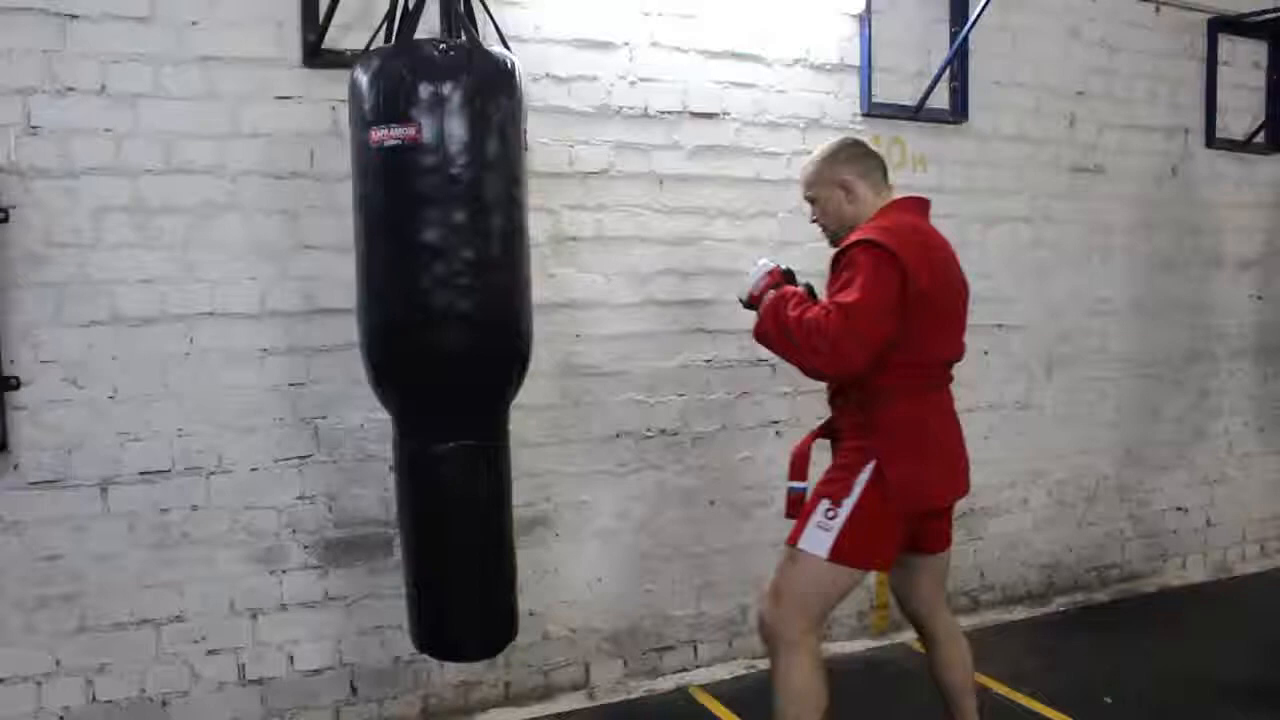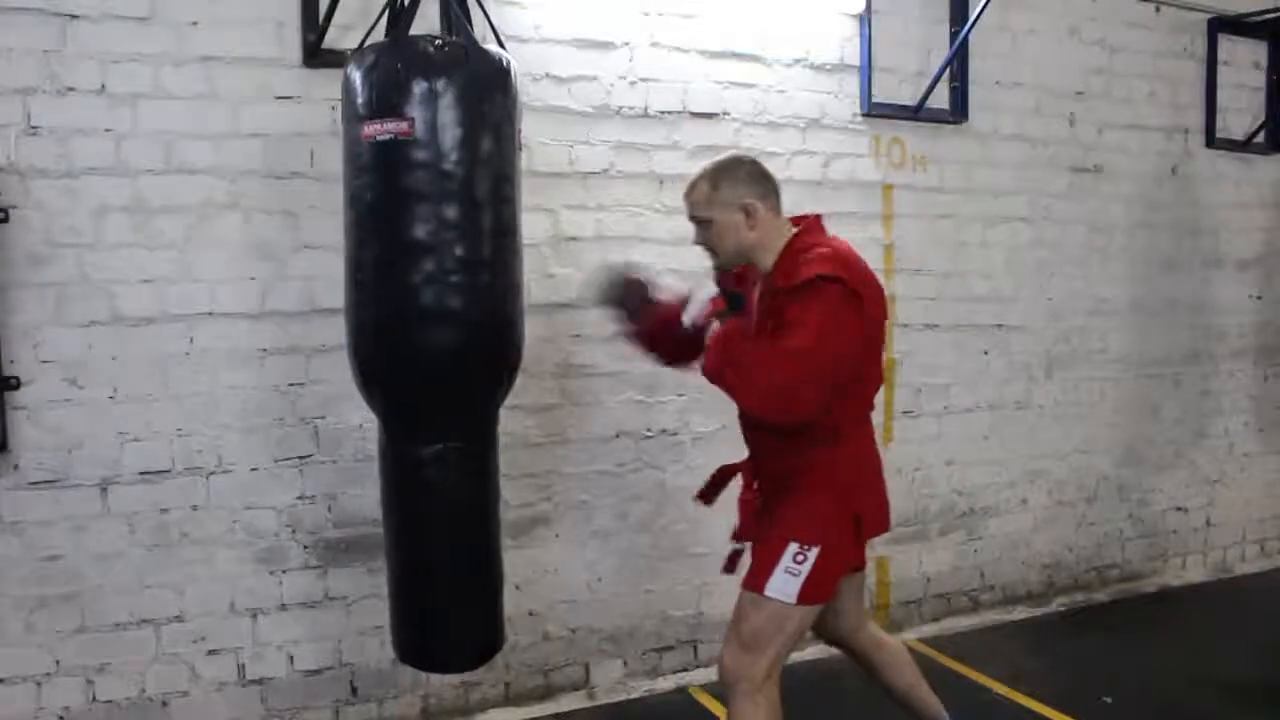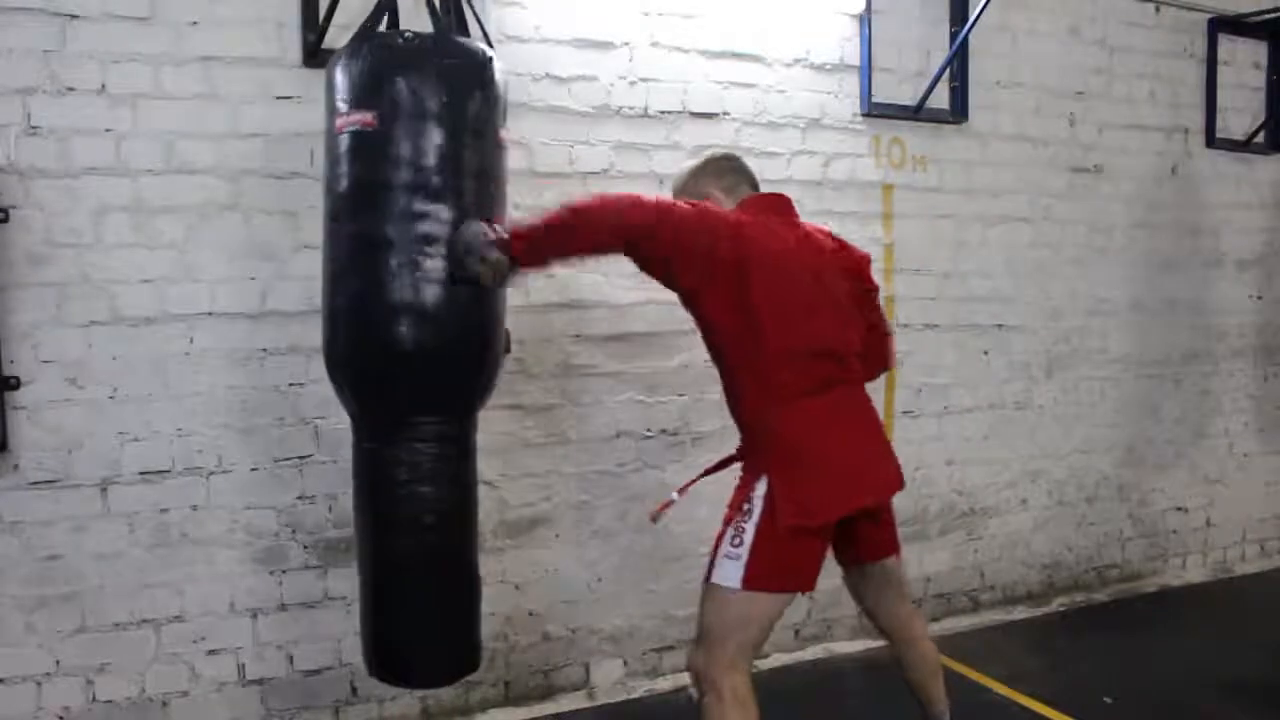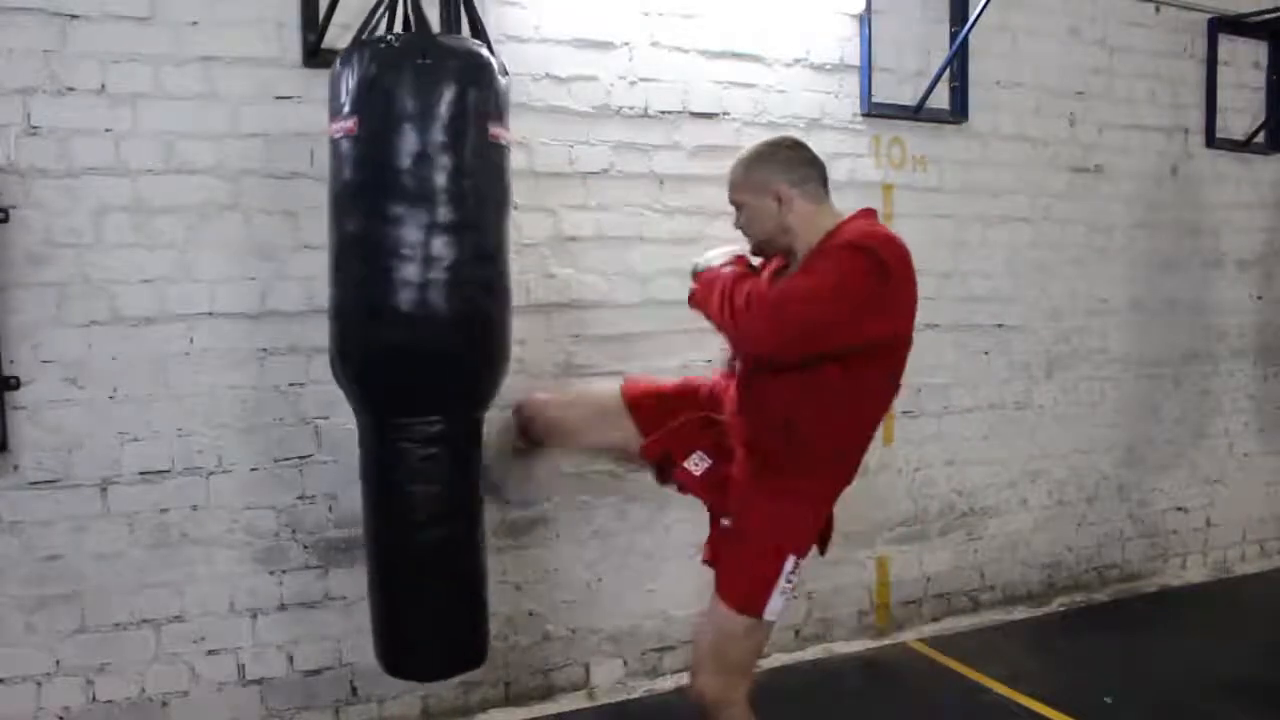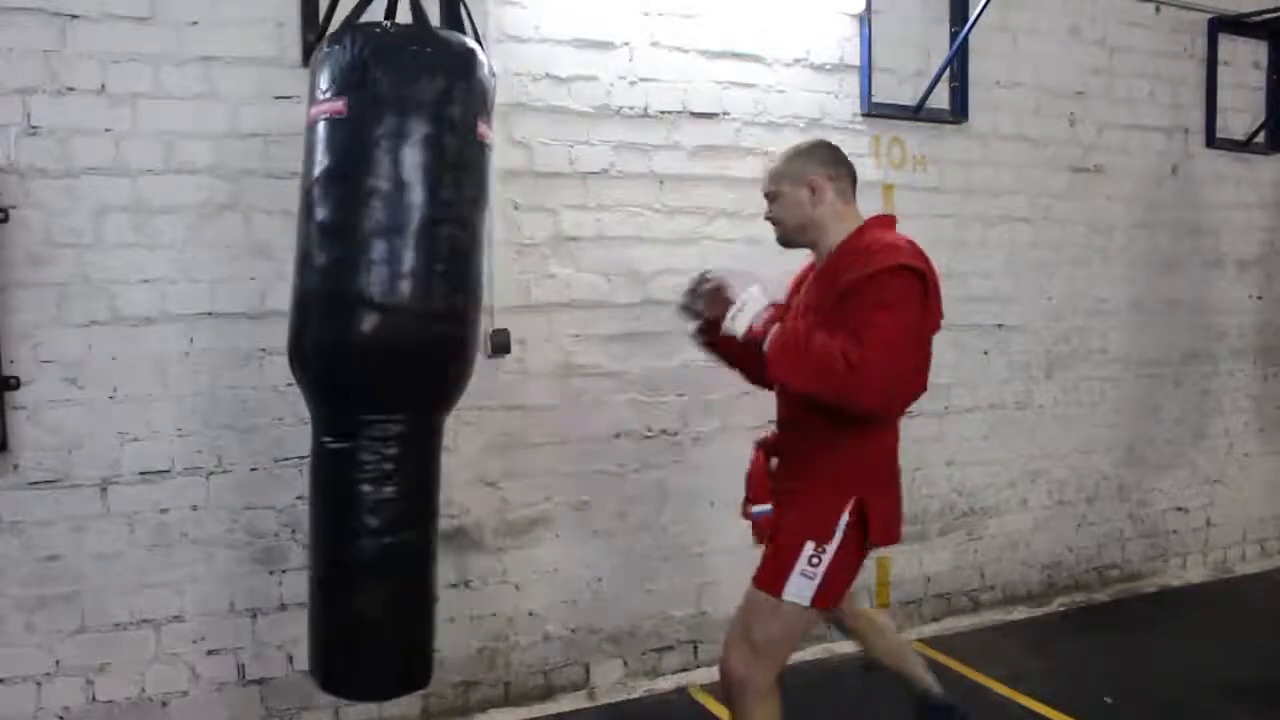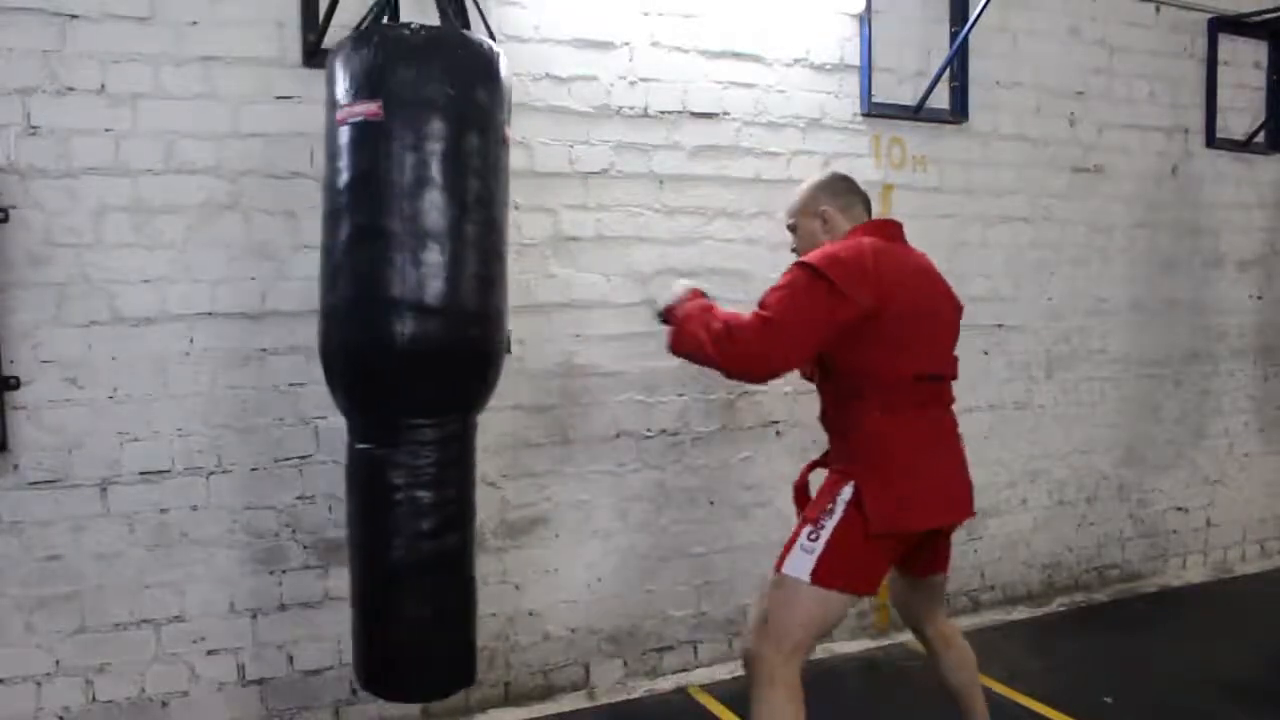
dt=0.4s
person 1, frame 1
left shoulder: (878, 246)
right shoulder: (930, 245)
left elbow: (832, 351)
left wrist: (772, 295)
right wrist: (808, 304)
left hip: (884, 458)
right hip: (927, 453)
left knee: (786, 621)
right knee: (927, 607)
person 1, frame 2
left shoulder: (827, 277)
right shoulder: (747, 274)
left elbow: (786, 393)
right elbow: (694, 343)
left wrist: (715, 330)
right wrist: (645, 308)
left hip: (822, 491)
right hip: (789, 485)
left knee: (746, 668)
right knee: (846, 626)
person 1, frame 3
left shoulder: (716, 239)
right shoulder: (835, 252)
left elbow: (612, 218)
right elbow: (876, 354)
left wrist: (509, 246)
left hip: (791, 474)
right hip: (857, 462)
left knee: (717, 669)
right knee: (892, 609)
person 1, frame 4
left shoulder: (868, 259)
right shoulder: (793, 261)
left elbow: (764, 331)
left wrist: (721, 273)
left hip: (783, 485)
right hip: (726, 421)
right knee: (541, 415)
person 1, frame 5
left shoulder: (889, 267)
right shoulder: (825, 267)
left elbow: (871, 380)
right elbow: (783, 371)
left wrist: (769, 329)
right wrist: (720, 322)
left hip: (837, 492)
right hip: (814, 478)
left knee: (744, 667)
right knee: (832, 604)
person 1, frame 6
left shoulder: (839, 267)
right shoulder: (918, 275)
left elbow: (753, 352)
left wrist: (685, 309)
left hip: (875, 482)
right hip: (928, 476)
left knee: (771, 653)
right knee: (929, 620)
